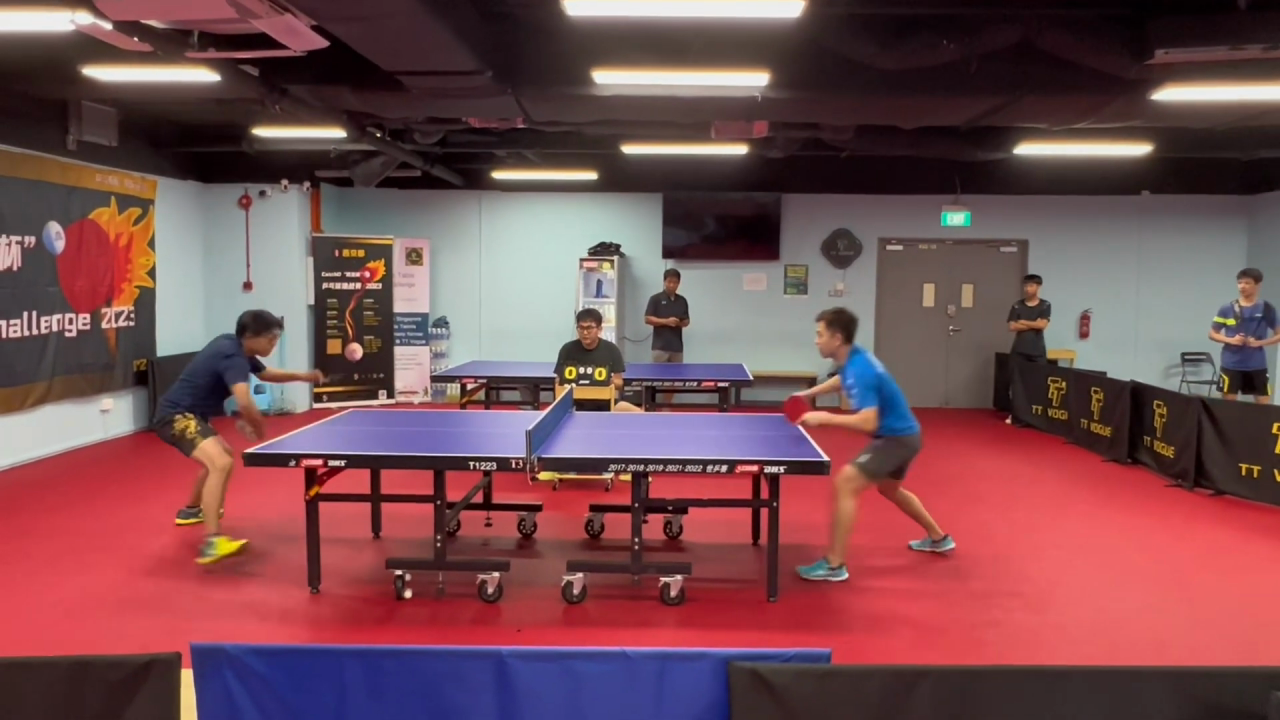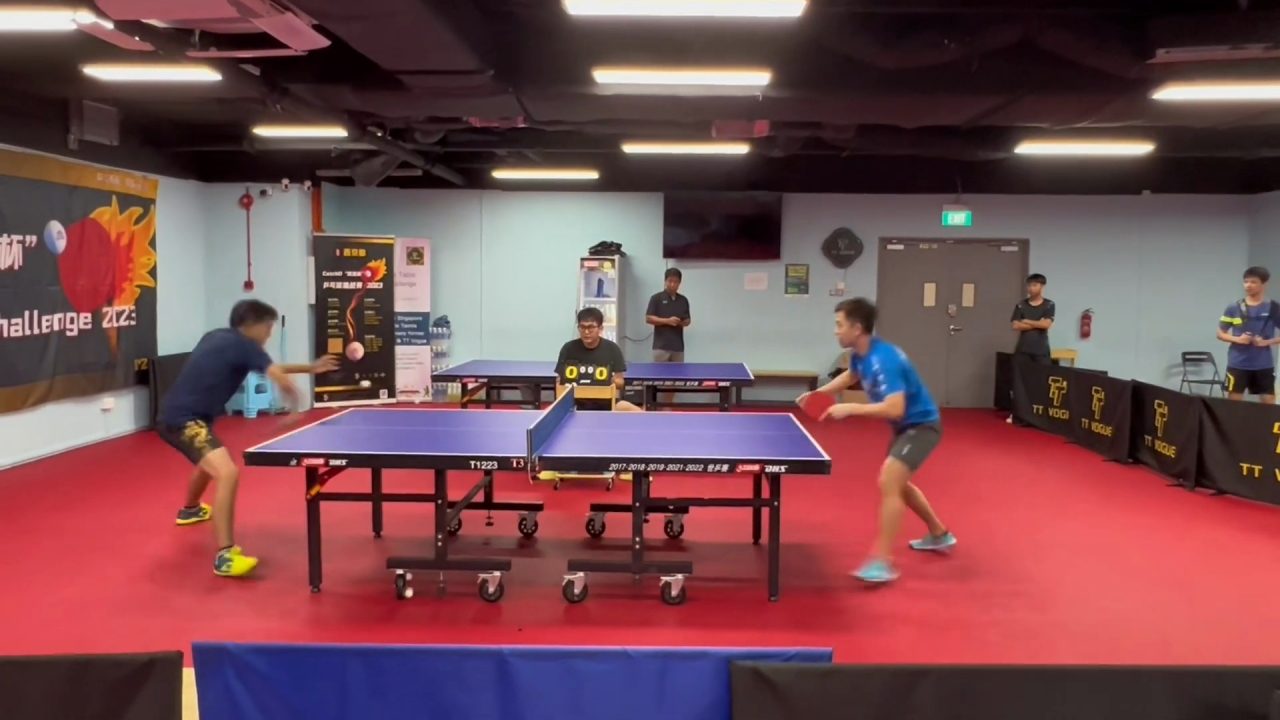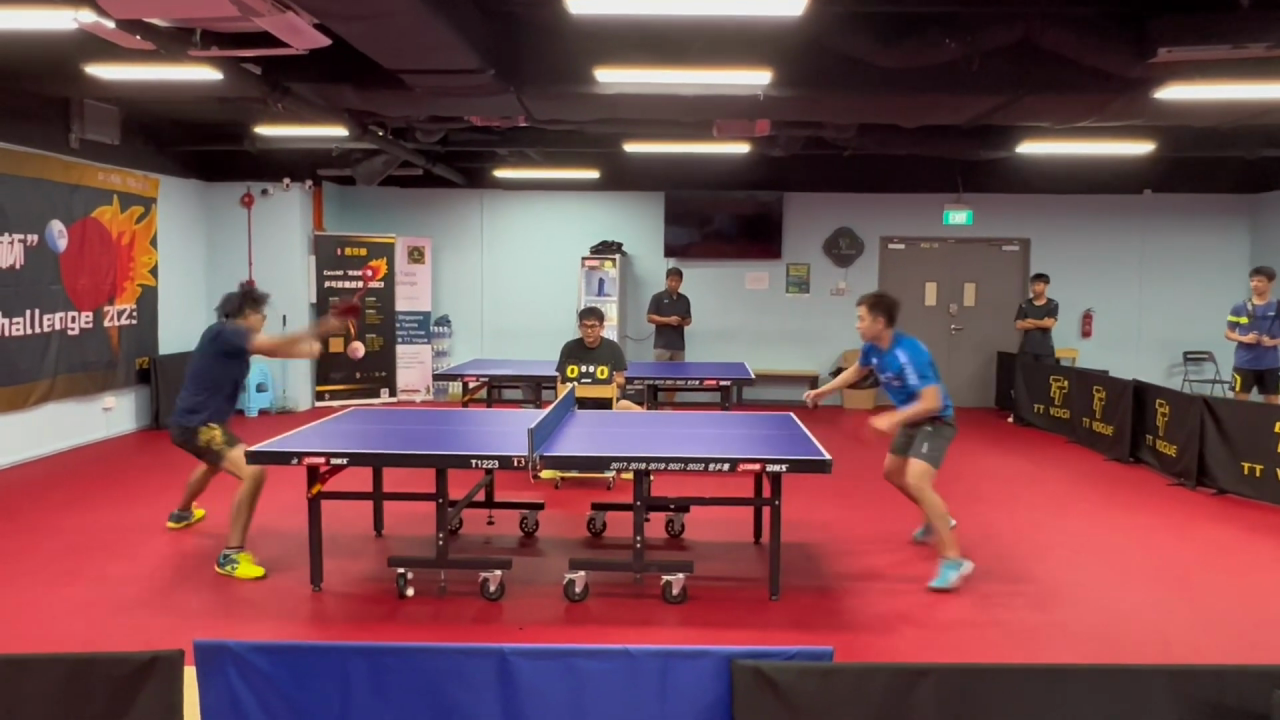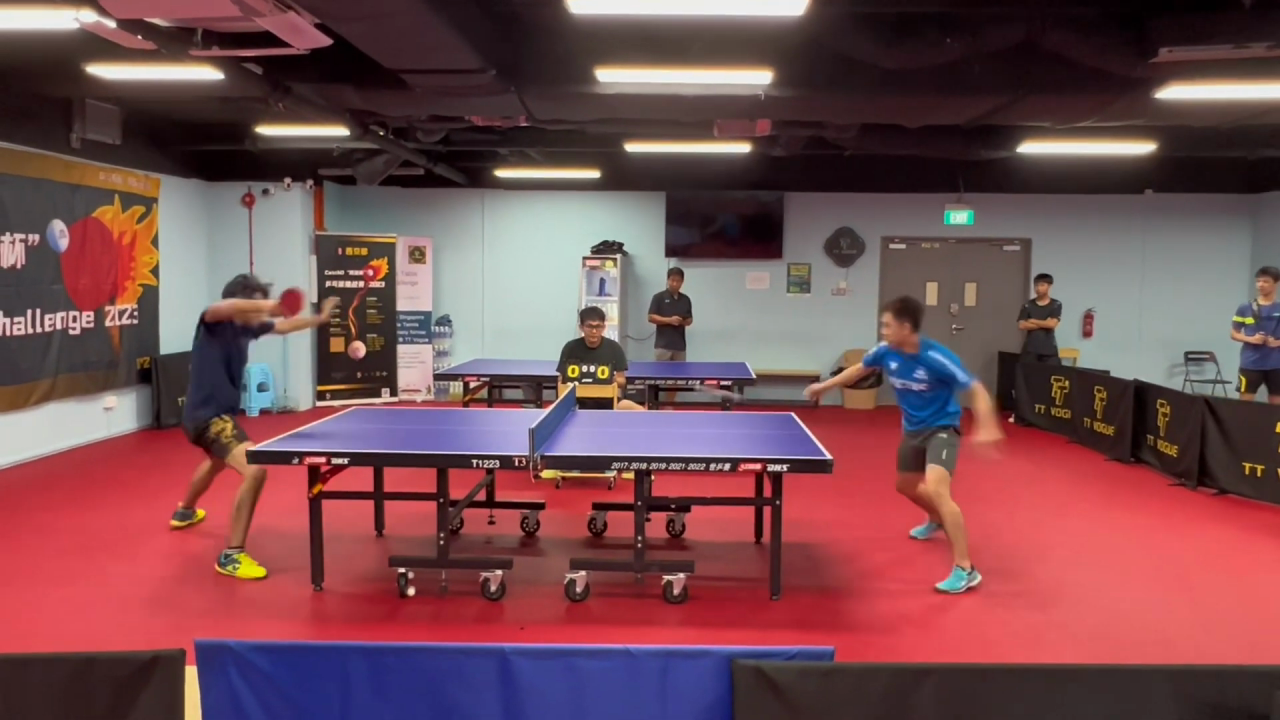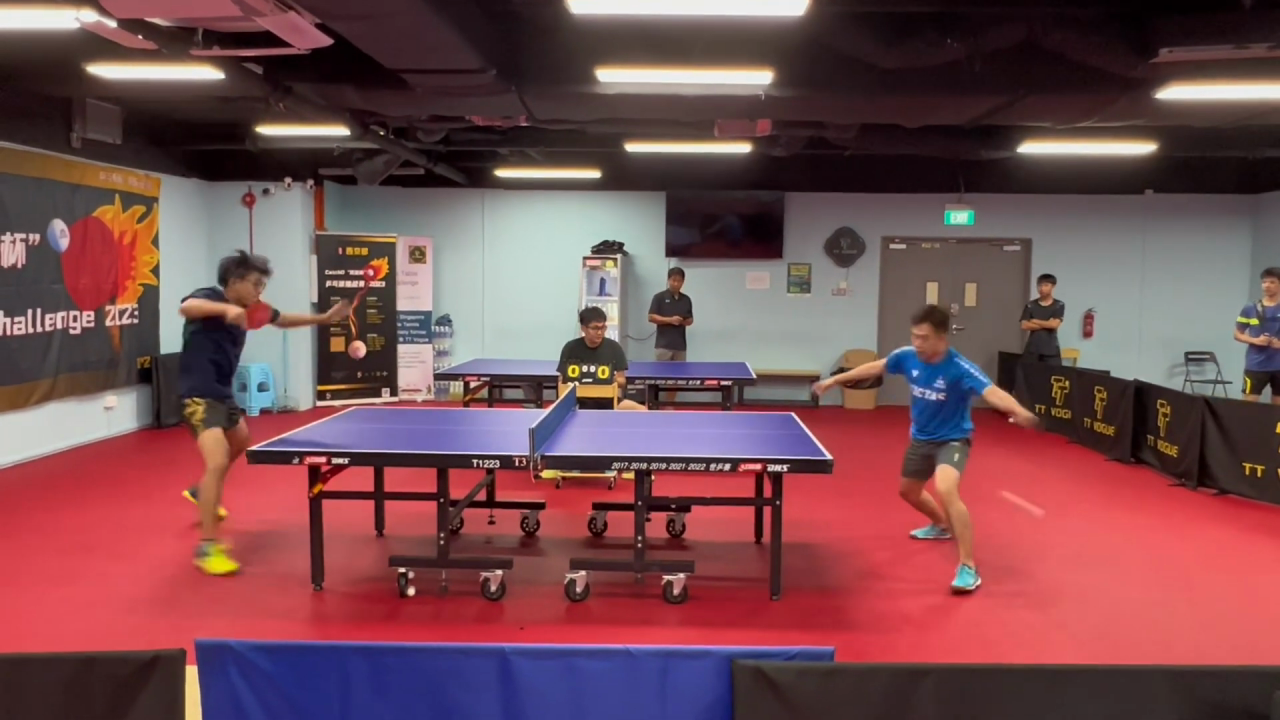
dt=0.1s
person 1, frame 1
left shoulder: (235, 347)
right shoulder: (235, 358)
left elbow: (265, 373)
right elbow: (244, 402)
left wrist: (302, 377)
right wrist: (260, 428)
left hip: (185, 414)
right hip: (176, 416)
left knee: (224, 454)
right knee: (221, 464)
left ankle: (190, 509)
right ankle: (212, 544)
person 1, frame 2
left shoulder: (222, 339)
right shoulder: (242, 345)
left elbow: (272, 368)
right elbow: (281, 379)
left wrist: (310, 368)
right wrist: (294, 403)
left hip: (179, 417)
right hip: (183, 421)
left knee: (213, 461)
right knee: (228, 475)
left ankle: (189, 510)
right ankle: (226, 554)
person 1, frame 3
left shoulder: (230, 334)
right shoulder: (224, 332)
left elbow: (275, 349)
right elbow: (269, 345)
left wrist: (317, 331)
right wrist: (310, 341)
left hip: (191, 420)
right hip: (199, 423)
left knee: (214, 461)
right knee: (253, 473)
left ankle: (181, 514)
right ankle: (231, 554)
person 1, frame 4
left shoulder: (243, 325)
right shoulder: (217, 319)
left elbow: (281, 327)
right elbow: (219, 308)
left wrist: (319, 319)
right wrist: (262, 306)
left hip: (220, 412)
right hip: (211, 414)
left knee: (218, 461)
right knee: (255, 472)
left ankle: (185, 512)
right ankle: (232, 553)
person 1, frame 5
left shoulder: (244, 308)
right shoulder: (209, 299)
left elbow: (283, 320)
right elbow: (186, 307)
left wrist: (324, 319)
right wrist: (224, 309)
left hip: (220, 392)
right hip: (199, 395)
left knee: (240, 442)
right knee: (218, 463)
left ankle: (200, 493)
right ankle: (207, 547)
person 2, frame 1
left shoulder: (859, 371)
right shoulder: (854, 357)
left elbow: (868, 423)
right elbow: (841, 380)
left wrist: (823, 417)
right wrist: (808, 393)
left hip: (896, 438)
right hip: (905, 434)
left knee: (844, 484)
right knee: (888, 488)
left ankle: (834, 564)
right ankle: (938, 537)
person 2, frame 2
left shoulder: (882, 360)
right shoulder: (860, 353)
left elbow: (896, 409)
right elbow: (850, 376)
left wrist: (849, 408)
right wrist: (816, 394)
left hip: (921, 425)
right hip: (905, 427)
left knee: (888, 482)
right knee: (897, 483)
left ankle: (882, 561)
right ankle: (939, 533)
person 2, frame 3
left shoulder: (909, 354)
right shoulder: (872, 347)
left elbow: (932, 402)
right elbow: (856, 371)
left wrist: (894, 419)
right wrist: (821, 391)
left hip: (936, 421)
right hip: (912, 421)
left knee: (917, 482)
right knee: (891, 472)
left ankle: (953, 560)
right ankle: (938, 520)
person 2, frame 4
left shoulder: (938, 358)
right shoulder: (886, 351)
left elbow: (977, 391)
right elbow: (859, 369)
left wrist: (986, 426)
right wrist: (825, 384)
left hip: (942, 430)
right hip: (912, 431)
left knee: (936, 491)
right knee: (905, 485)
left ankle: (964, 568)
right ankle: (938, 519)
person 2, frame 5
left shoulder: (961, 368)
right shoulder: (907, 357)
left elbow: (993, 393)
right elbow: (876, 367)
left wrist: (1017, 410)
right wrist: (835, 379)
left hip: (953, 440)
right hip: (921, 439)
left knee: (947, 490)
right knee: (908, 491)
left ankle: (968, 567)
right ankle: (942, 524)
